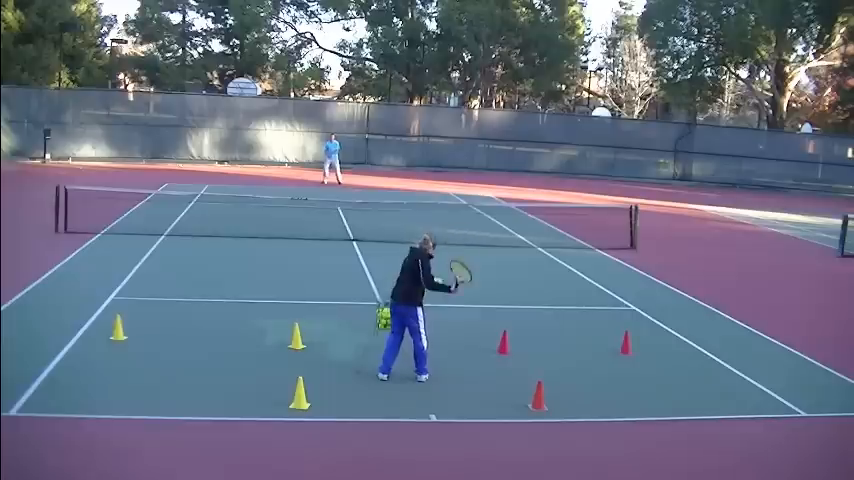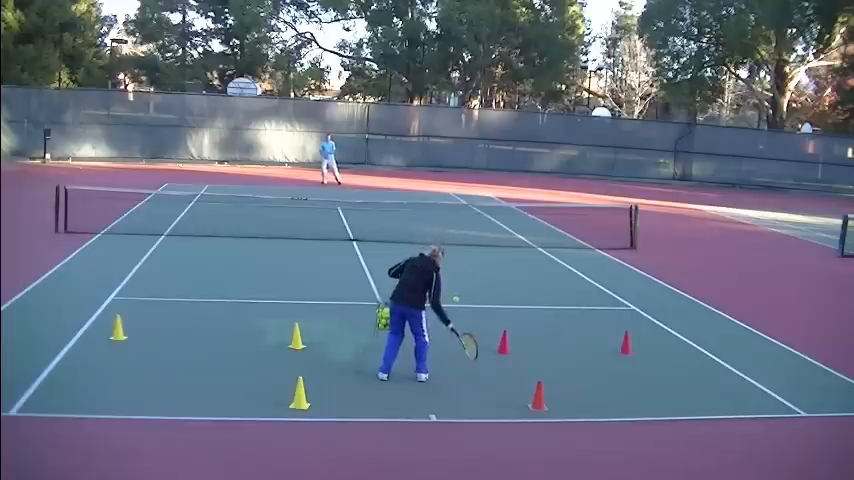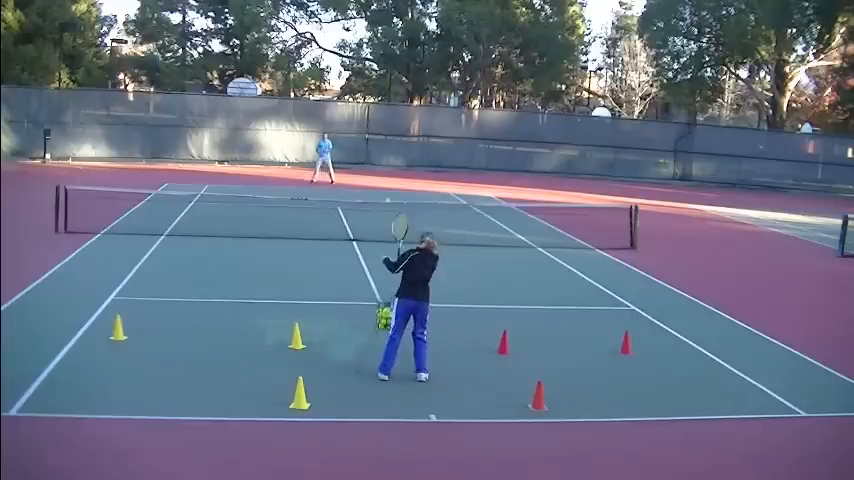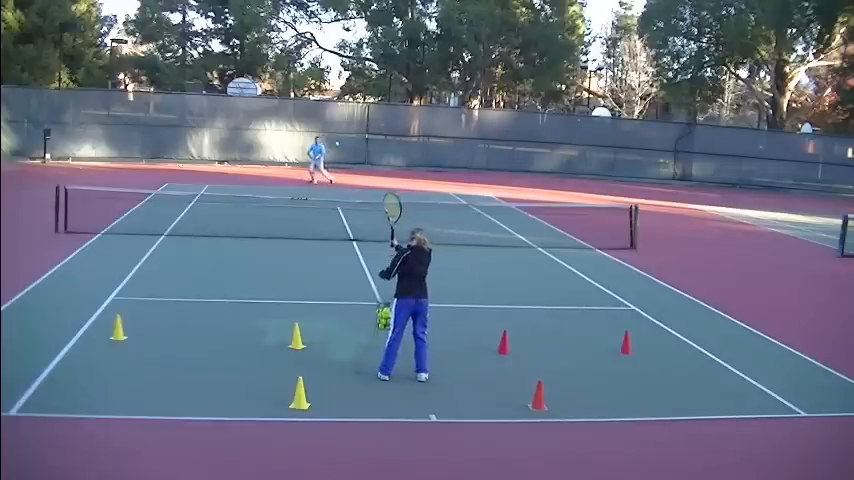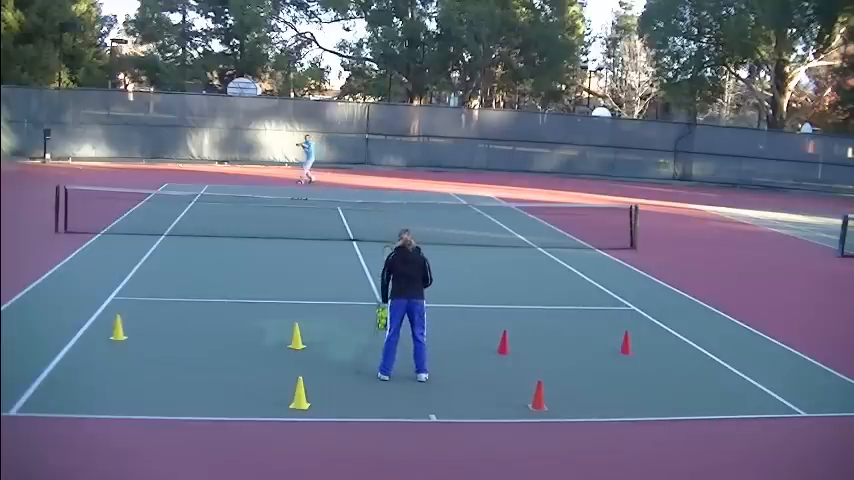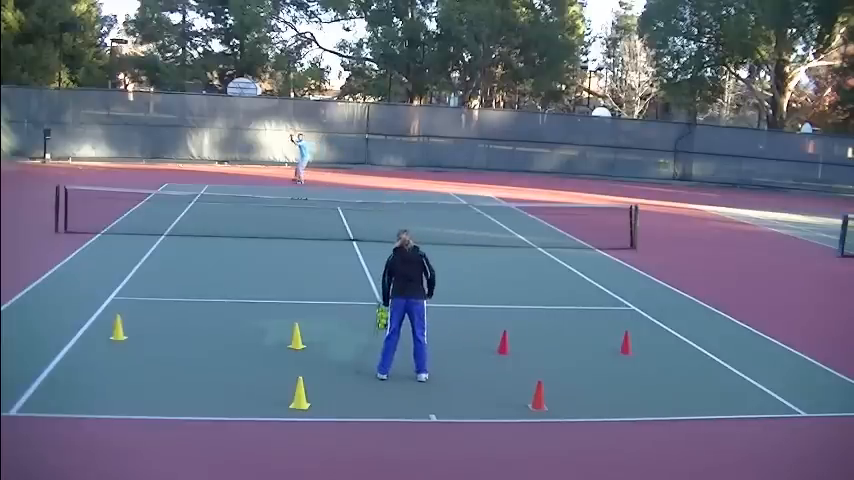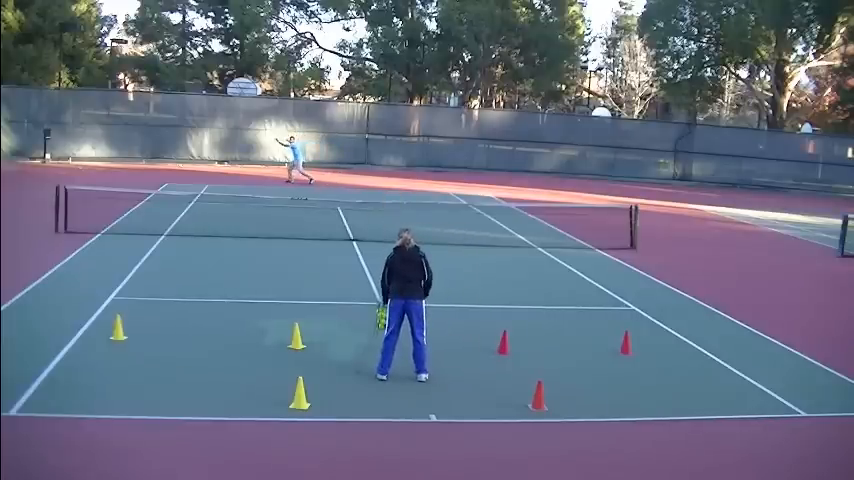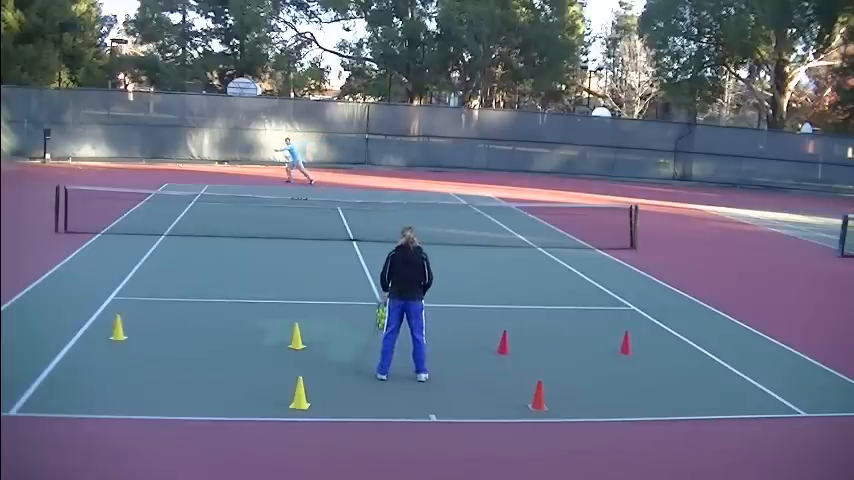
dt=0.3s
person 1, frame 1
left shoulder: (412, 256)
right shoulder: (422, 259)
right elbow: (429, 284)
right wrist: (449, 288)
left hip: (396, 301)
right hip: (411, 304)
left knee: (395, 335)
right knee: (419, 338)
left ankle: (384, 371)
right ankle: (421, 373)
person 1, frame 2
left shoulder: (412, 260)
right shoulder: (434, 273)
left elbow: (392, 272)
right elbow: (434, 302)
right wrist: (447, 322)
left hip: (397, 302)
right hip: (416, 307)
left knee: (394, 335)
right knee: (422, 338)
left ankle: (384, 371)
right ankle: (421, 372)
person 1, frame 3
left shoulder: (412, 254)
right shoulder: (433, 261)
left elbow: (395, 268)
left wrist: (386, 260)
left hip: (404, 299)
right hip: (423, 301)
left knee: (395, 334)
right knee: (420, 336)
left ankle: (384, 372)
right ankle: (421, 372)
person 1, frame 4
left shoulder: (404, 253)
right shoulder: (427, 255)
left elbow: (390, 273)
left wrist: (382, 274)
right wrist: (398, 247)
left hip: (403, 299)
right hip: (422, 299)
left knee: (395, 335)
right knee: (421, 336)
left ankle: (385, 372)
right ankle: (422, 372)
person 1, frame 5
left shoulder: (392, 256)
right shoulder: (421, 257)
left elbow: (385, 279)
right elbow: (428, 281)
left wrist: (384, 298)
left hip: (397, 299)
right hip: (417, 300)
left knee: (392, 335)
right knee: (419, 336)
left ankle: (384, 372)
right ankle: (422, 372)
person 1, frame 6
left shoulder: (392, 258)
right shoulder: (420, 255)
left elbow: (386, 282)
right elbow: (431, 275)
left wrist: (386, 302)
right wrist: (430, 293)
left hip: (397, 299)
right hip: (417, 299)
left knee: (392, 335)
right knee: (419, 335)
left ankle: (383, 370)
right ankle: (421, 372)
person 1, frame 7
left shoulder: (392, 256)
right shoulder: (420, 255)
left elbow: (385, 281)
right elbow: (428, 277)
left wrist: (385, 299)
right wrist: (425, 294)
left hip: (396, 299)
right hip: (415, 299)
left knee: (390, 335)
right knee: (419, 336)
left ankle: (382, 371)
right ankle: (421, 372)
person 1, frame 8
left shoulder: (393, 254)
right shoulder: (422, 256)
left elbow: (384, 277)
right elbow: (428, 280)
left wrist: (386, 289)
left hip: (395, 299)
right hip: (415, 300)
left knee: (390, 335)
right knee: (418, 336)
left ankle: (383, 371)
right ankle: (421, 372)
